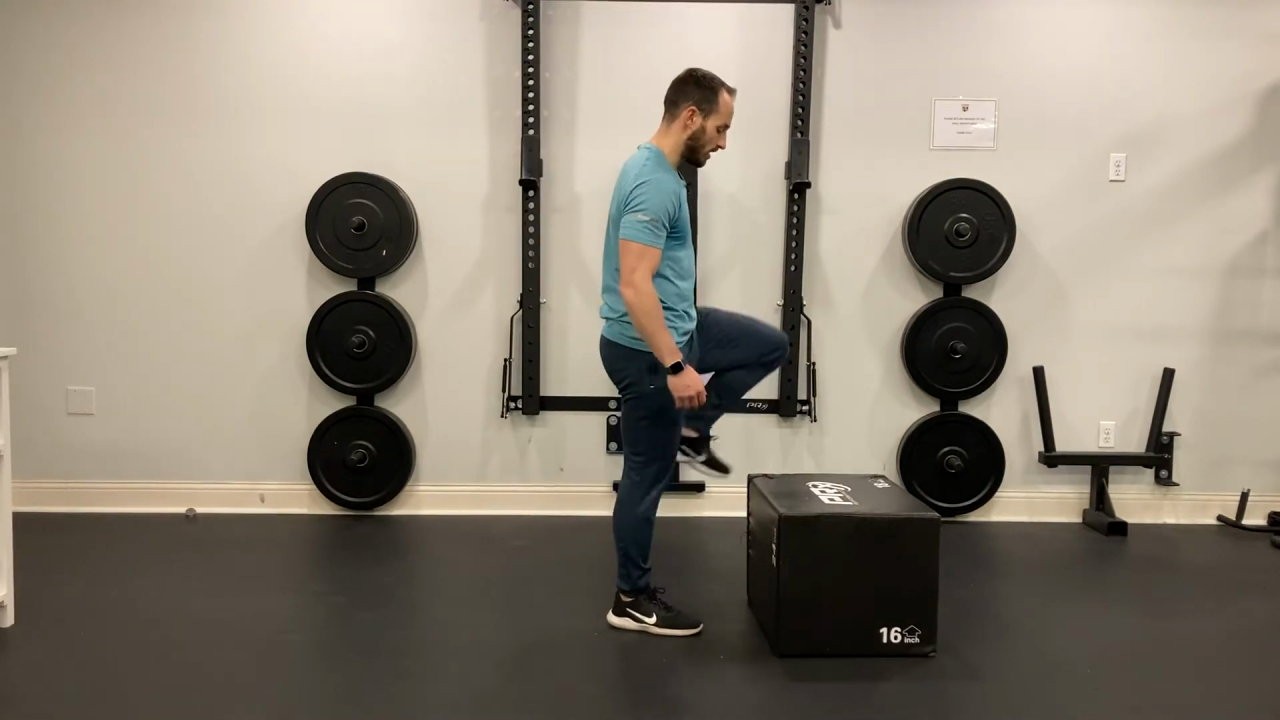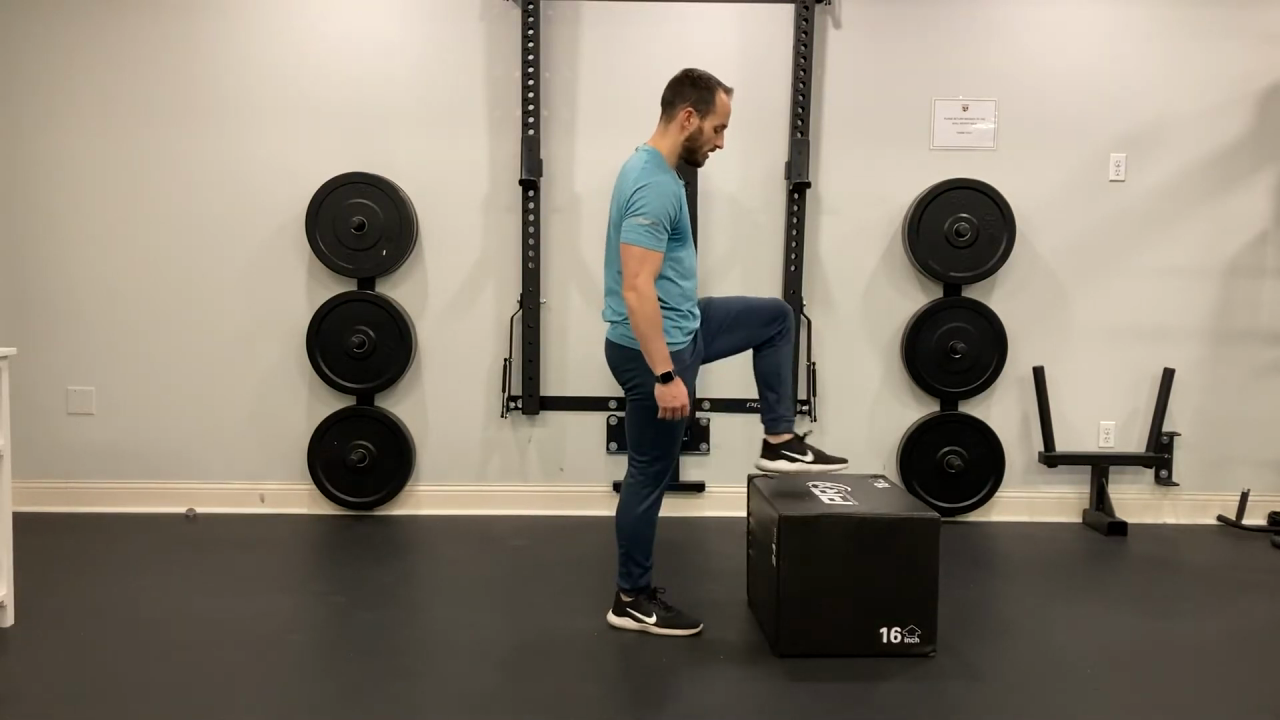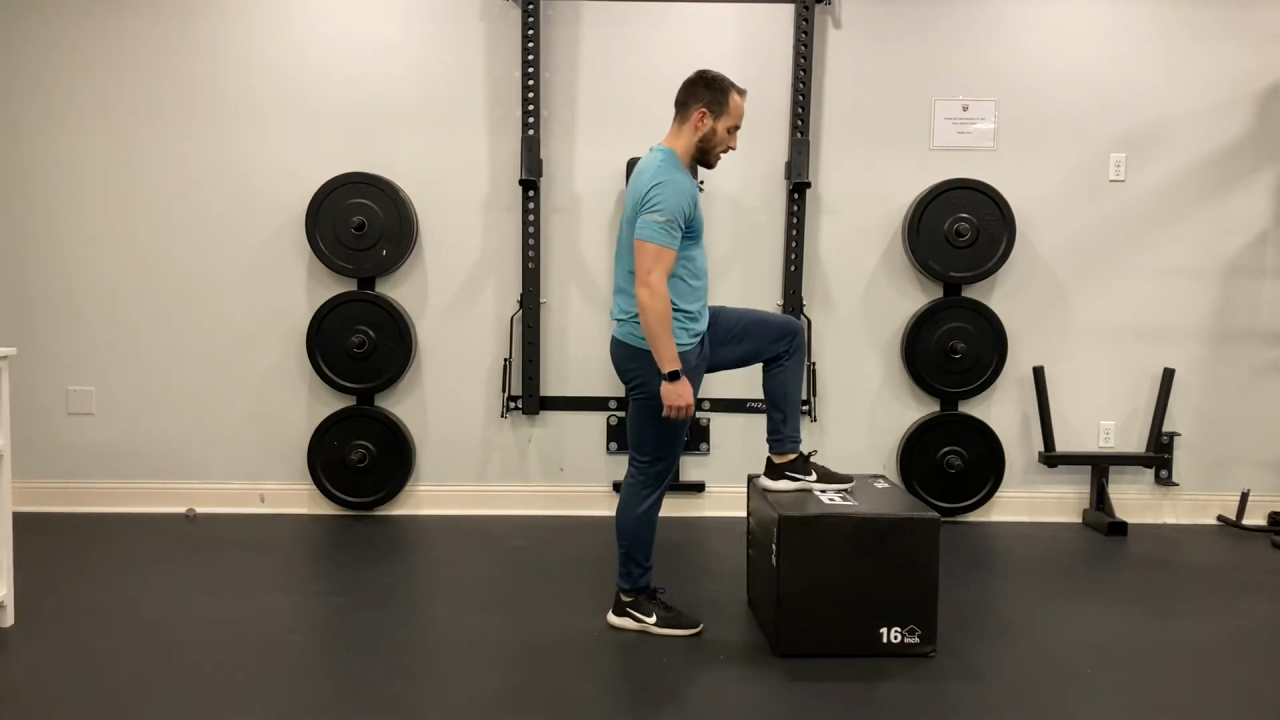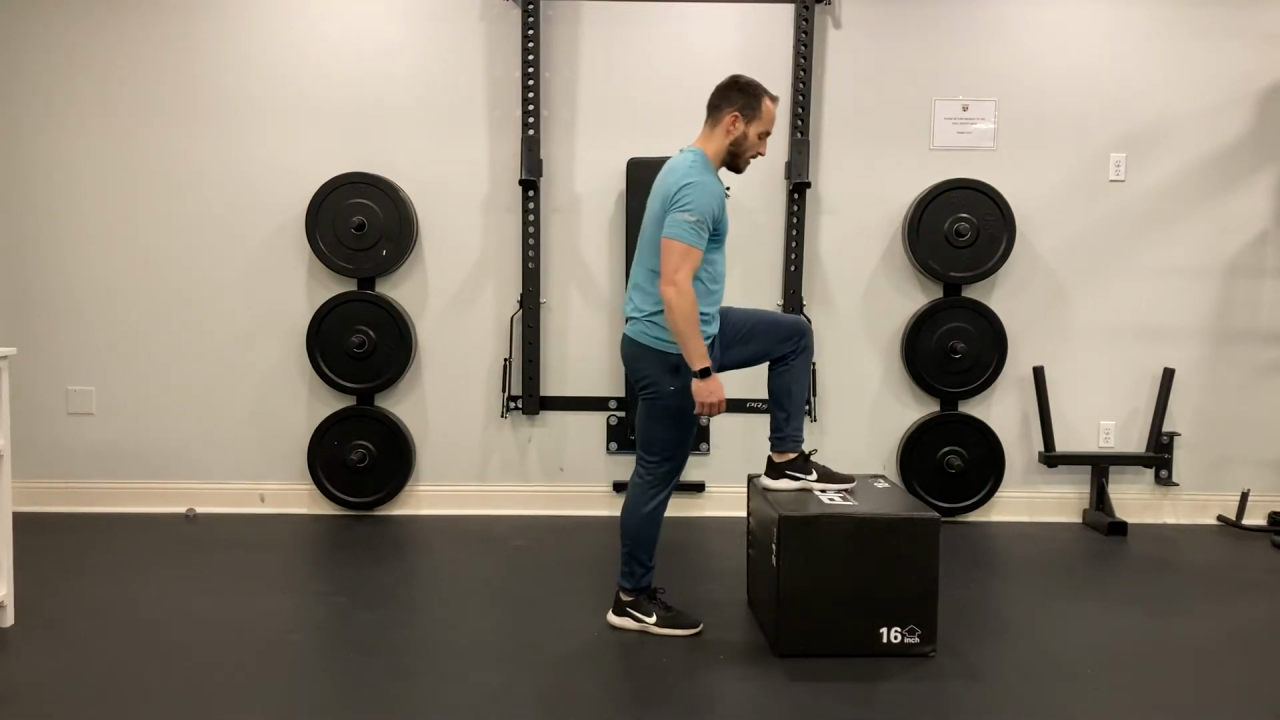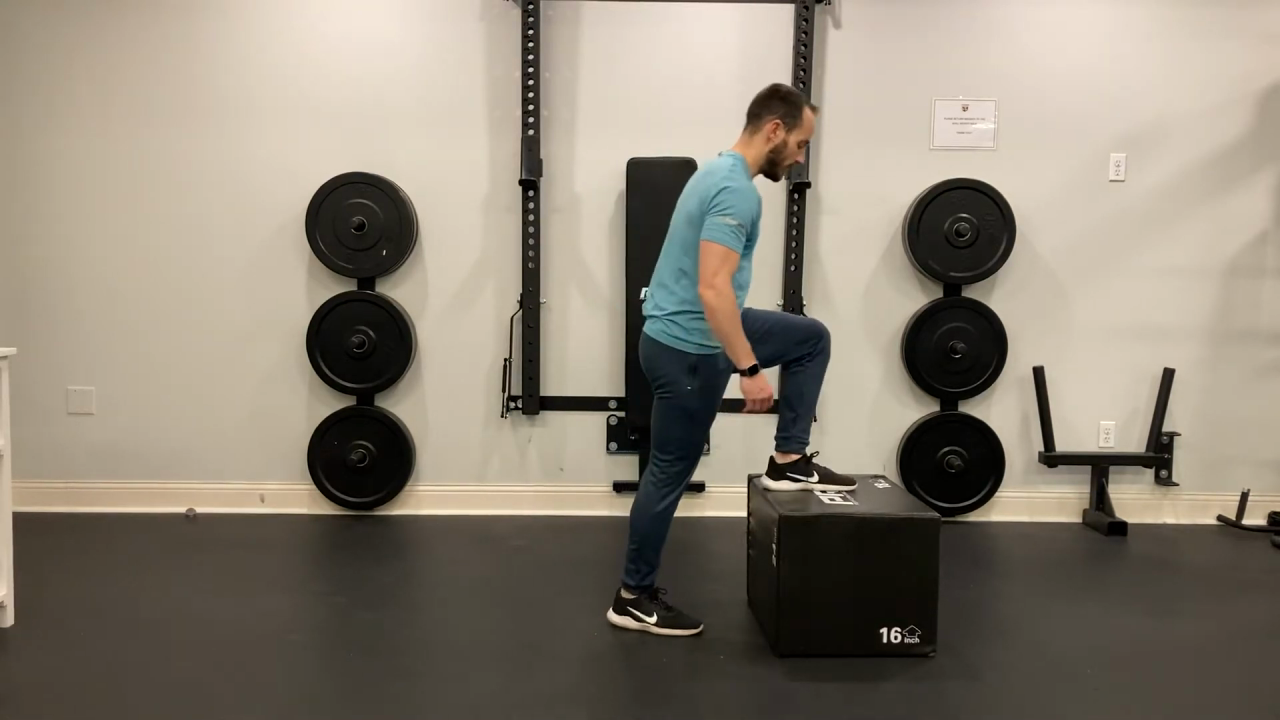
dt=0.3s
person 1, frame 1
left shoulder: (654, 168)
right shoulder: (654, 184)
right elbow: (634, 285)
right wrist: (675, 366)
left hip: (675, 326)
right hip: (647, 347)
left knee: (770, 344)
right knee: (648, 473)
left ankle: (691, 433)
right ankle: (631, 600)
person 1, frame 2
left shoulder: (650, 168)
right shoulder: (653, 185)
right elbow: (636, 291)
right wrist: (666, 375)
left hip: (678, 326)
right hip: (653, 347)
left knee: (776, 317)
right knee: (649, 474)
left ankle: (778, 441)
right ankle: (632, 600)
person 1, frame 3
left shoulder: (664, 168)
right shoulder: (669, 184)
right elbow: (648, 287)
right wrist: (673, 374)
left hip: (684, 329)
right hip: (657, 348)
left knee: (787, 335)
right knee: (650, 475)
left ankle: (784, 459)
right ankle: (631, 601)
person 1, frame 4
left shoulder: (688, 169)
right shoulder: (697, 185)
right elbow: (675, 286)
left wrist: (703, 352)
right wrist: (702, 371)
left hip: (688, 332)
right hip: (667, 349)
left knee: (794, 334)
right knee: (658, 473)
left ankle: (785, 460)
right ankle: (632, 599)
person 1, frame 5
left shoulder: (723, 172)
right shoulder: (738, 190)
right elbow: (713, 290)
left wrist: (744, 335)
right wrist: (751, 370)
left hip: (690, 333)
right hip: (686, 348)
left knee: (812, 338)
right knee: (670, 472)
left ankle: (789, 460)
right ankle: (633, 597)
